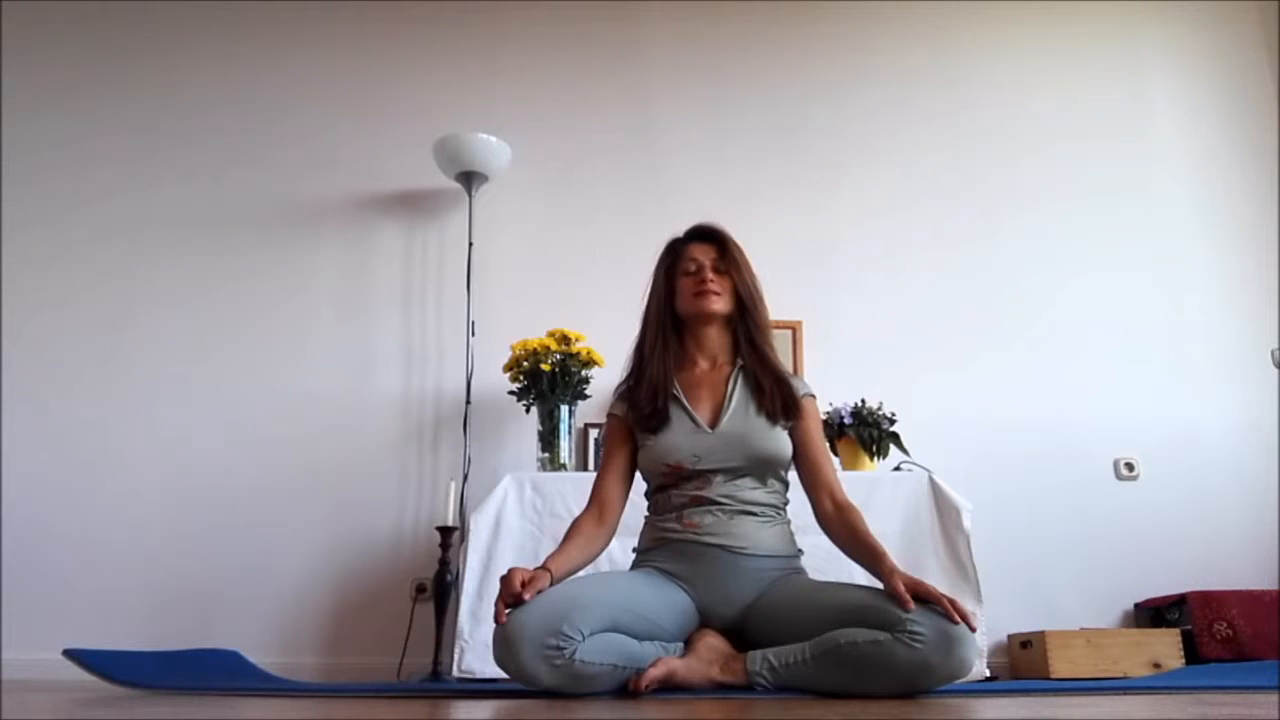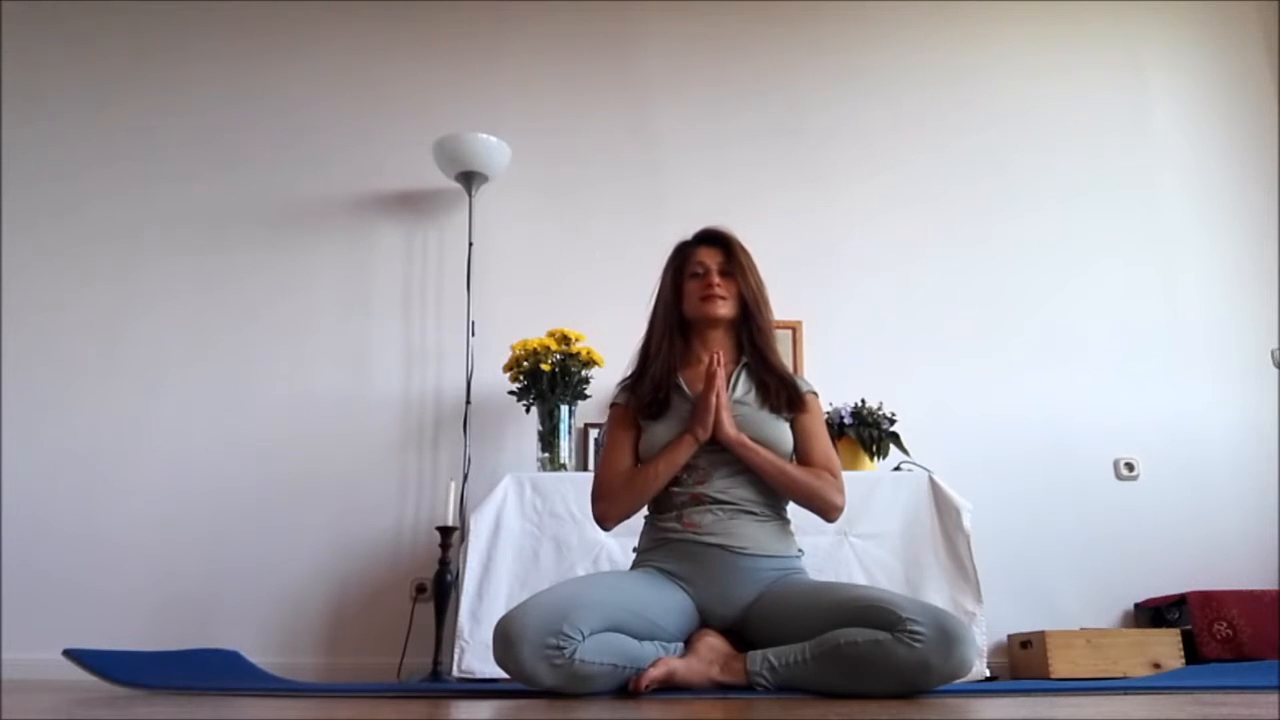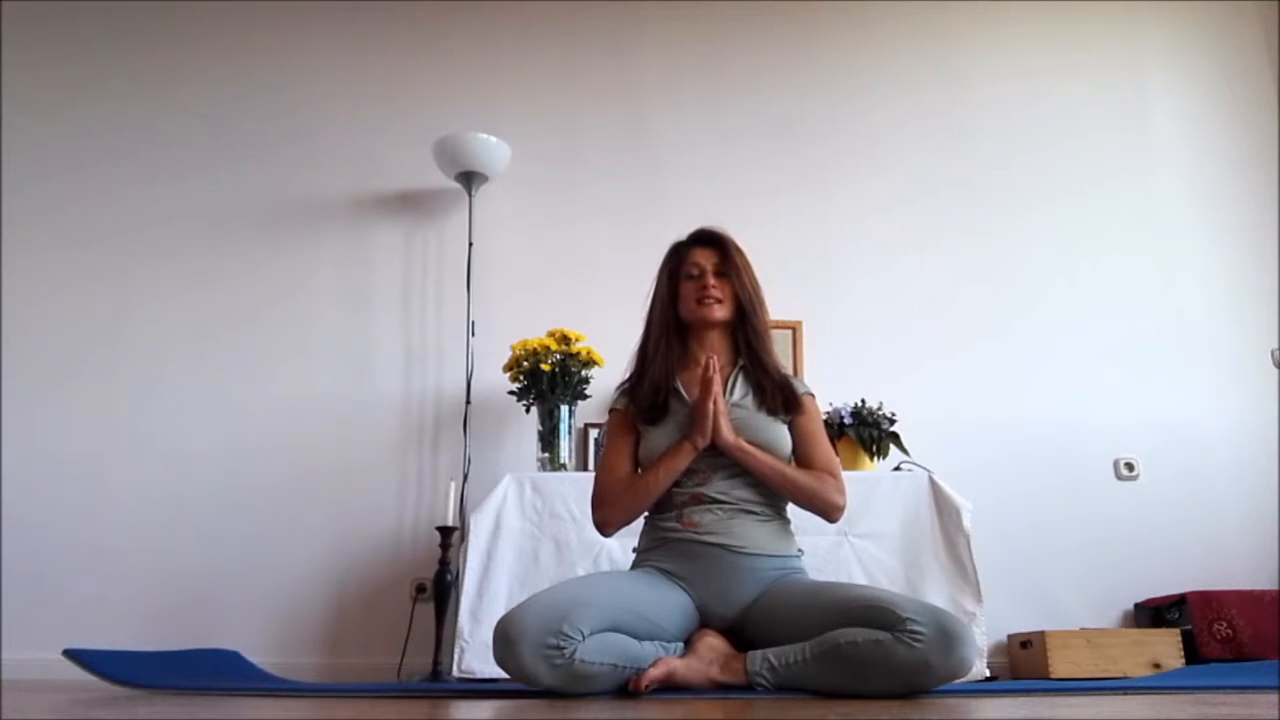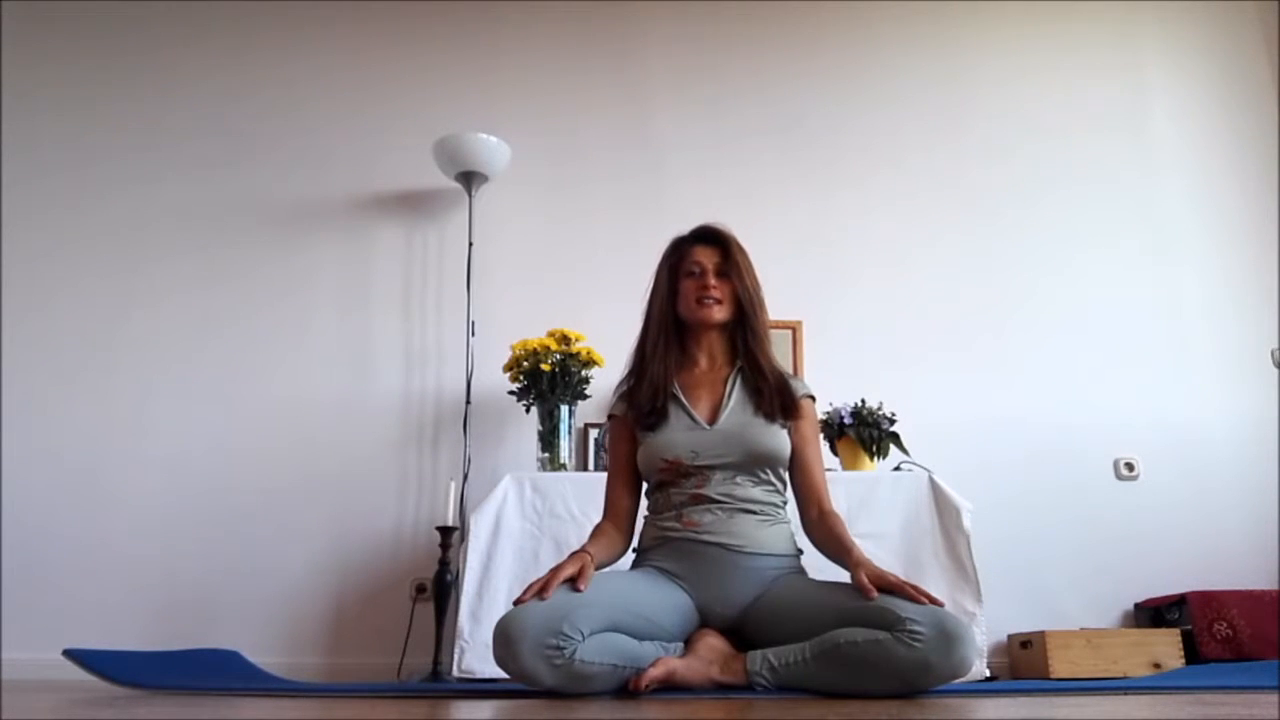
dt=1s
person 1, frame 1
left shoulder: (785, 391)
right shoulder: (636, 400)
left elbow: (832, 504)
right elbow: (602, 514)
left wrist: (890, 571)
right wrist: (546, 572)
left hip: (771, 579)
right hip: (668, 578)
left knee: (945, 644)
right knee: (523, 640)
left ankle: (733, 665)
right ankle: (708, 658)
person 1, frame 2
left shoulder: (789, 390)
right shoulder: (639, 394)
left elbow: (831, 500)
right elbow: (607, 510)
left wrist: (733, 435)
right wrist: (693, 434)
left hip: (770, 578)
right hip: (667, 577)
left knee: (945, 644)
right knee: (522, 640)
left ankle: (732, 665)
right ankle: (711, 660)
person 1, frame 3
left shoulder: (786, 391)
right shoulder: (638, 398)
left elbow: (832, 500)
right elbow: (607, 515)
left wrist: (732, 441)
right wrist: (691, 441)
left hip: (770, 579)
right hip: (666, 578)
left knee: (945, 644)
right knee: (521, 638)
left ankle: (731, 665)
right ankle: (707, 654)
person 1, frame 4
left shoulder: (786, 392)
right shoulder: (636, 399)
left elbow: (818, 512)
right elbow: (618, 522)
left wrist: (858, 561)
right wrist: (586, 556)
left hip: (771, 579)
right hip: (667, 577)
left knee: (944, 643)
right knee: (522, 639)
left ankle: (732, 665)
right ankle: (717, 656)
